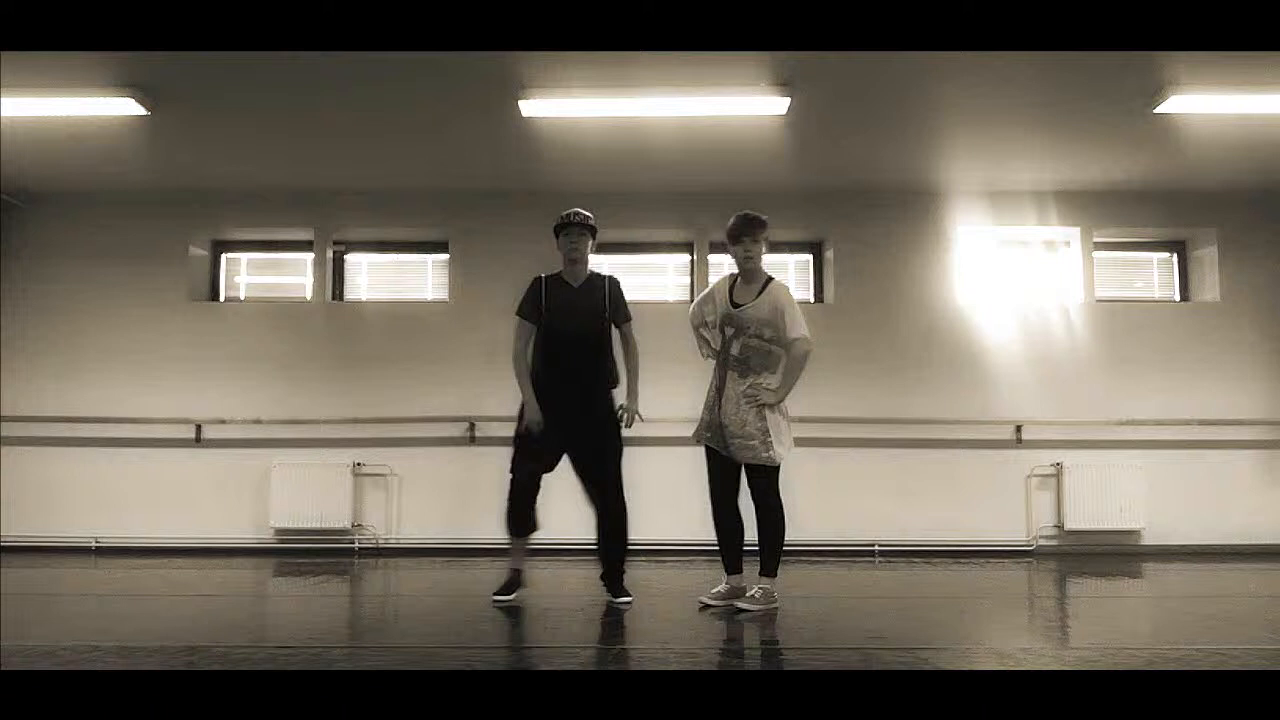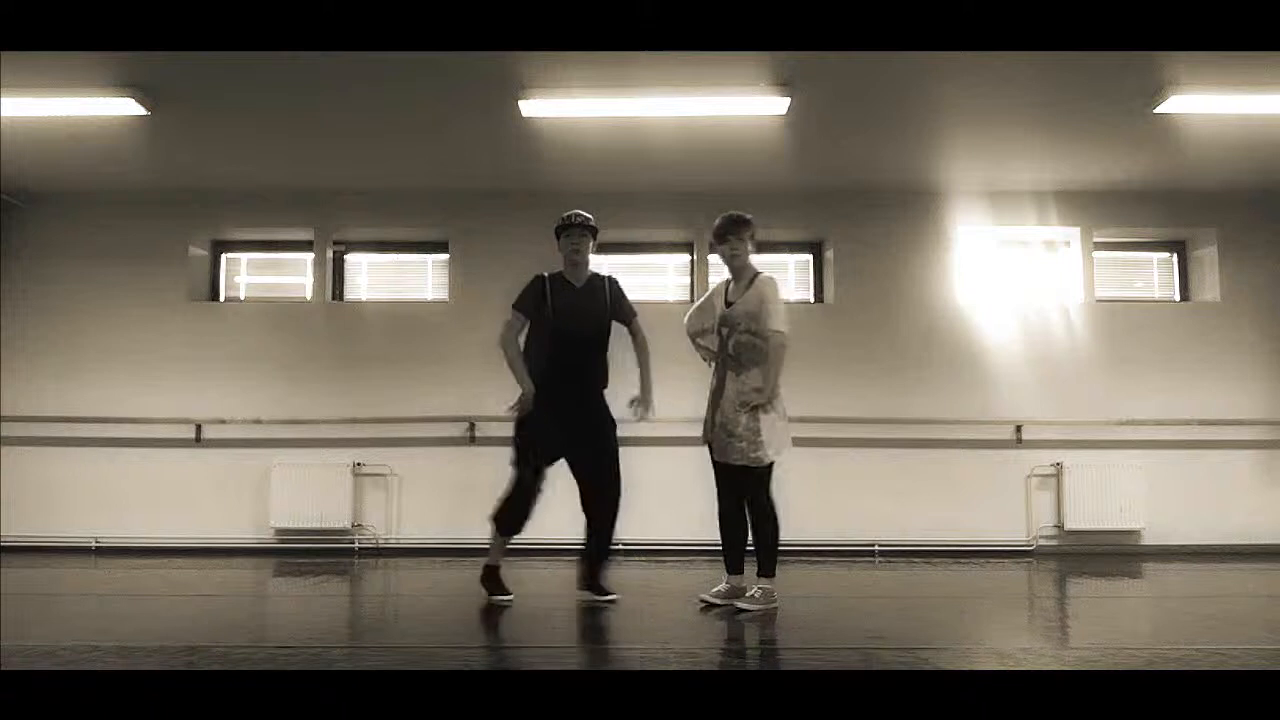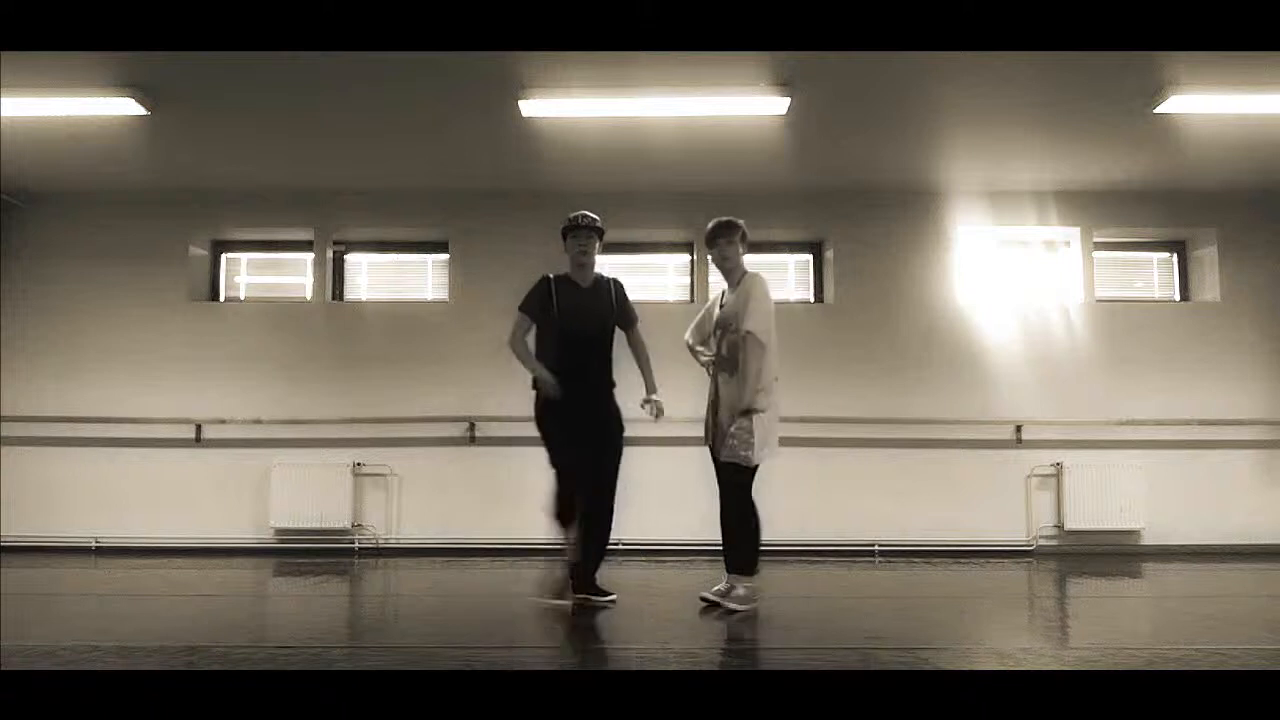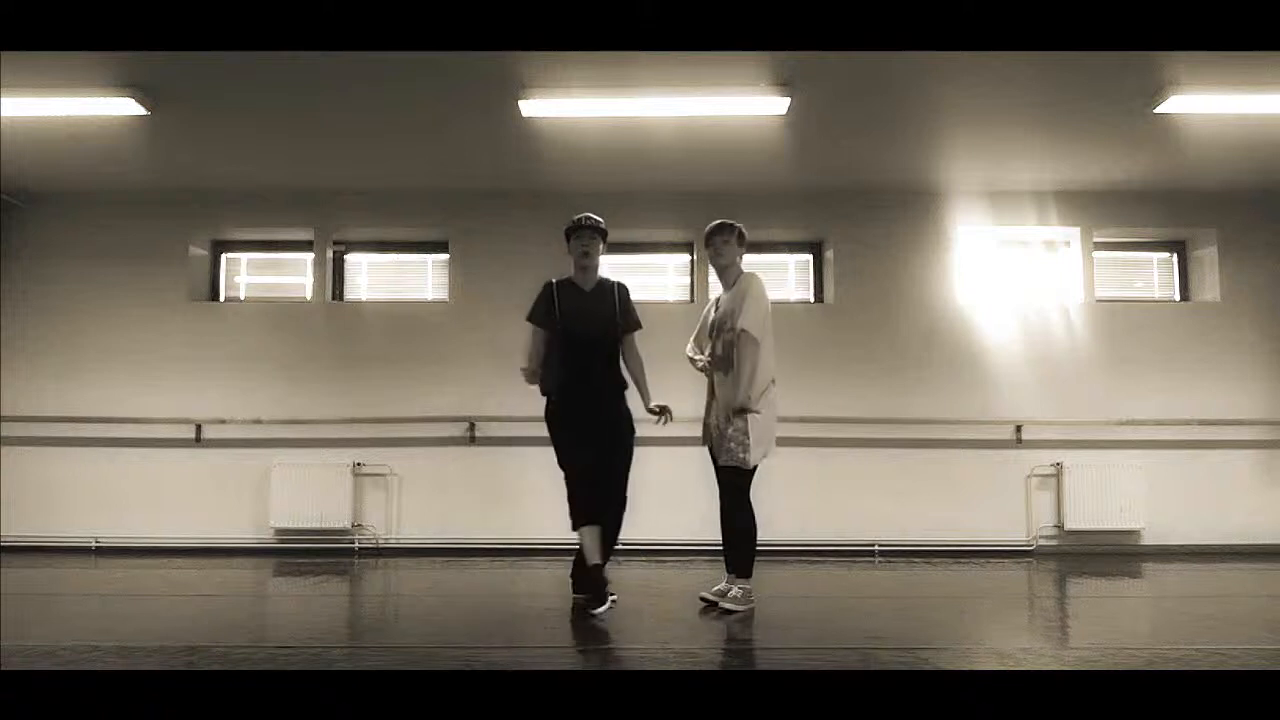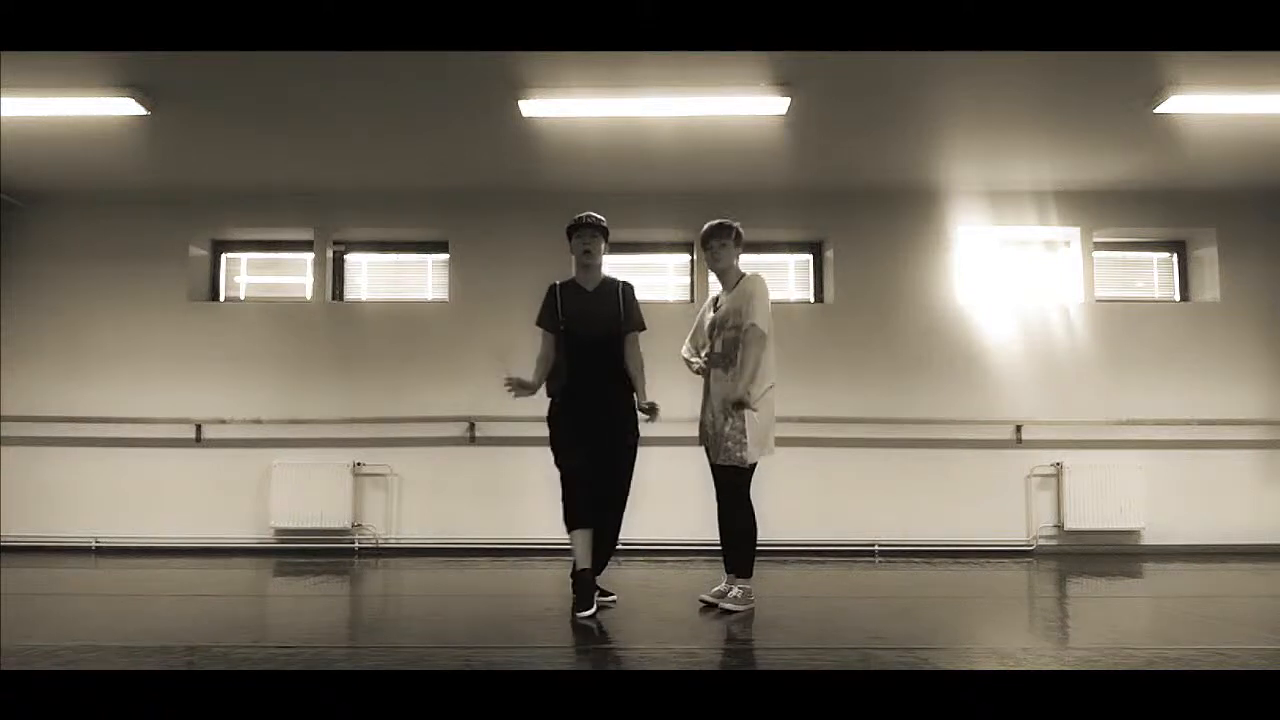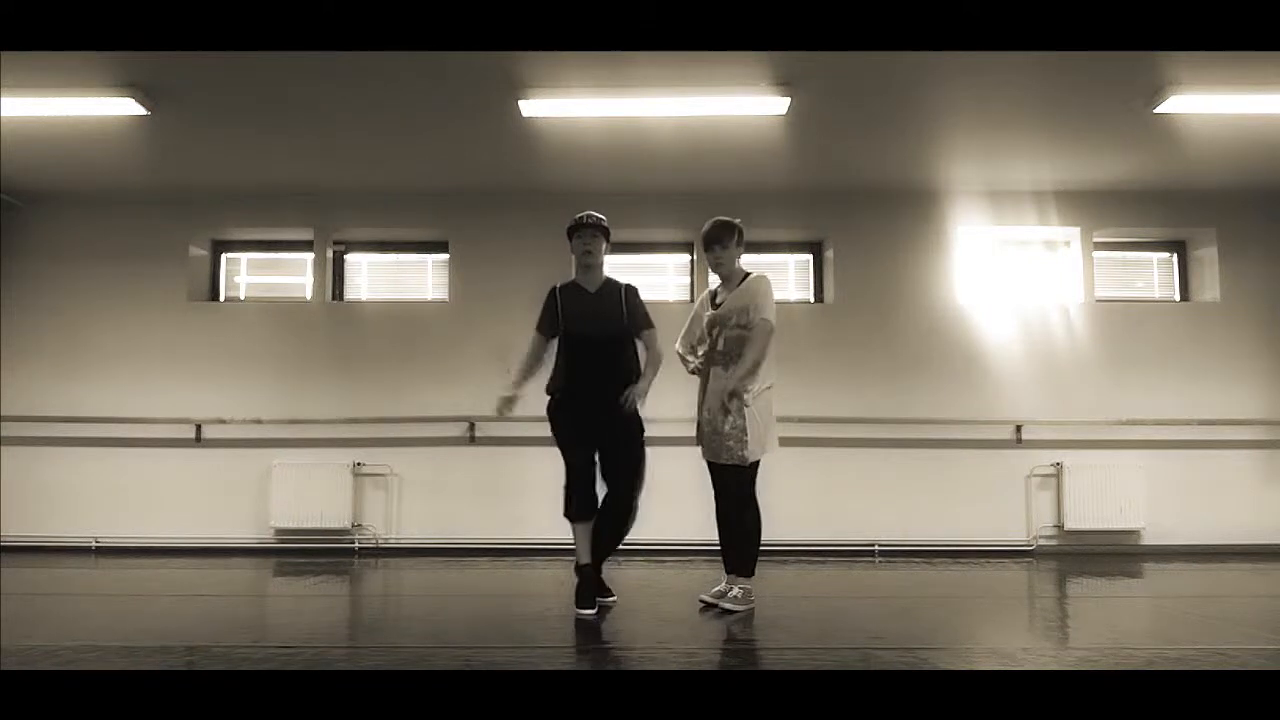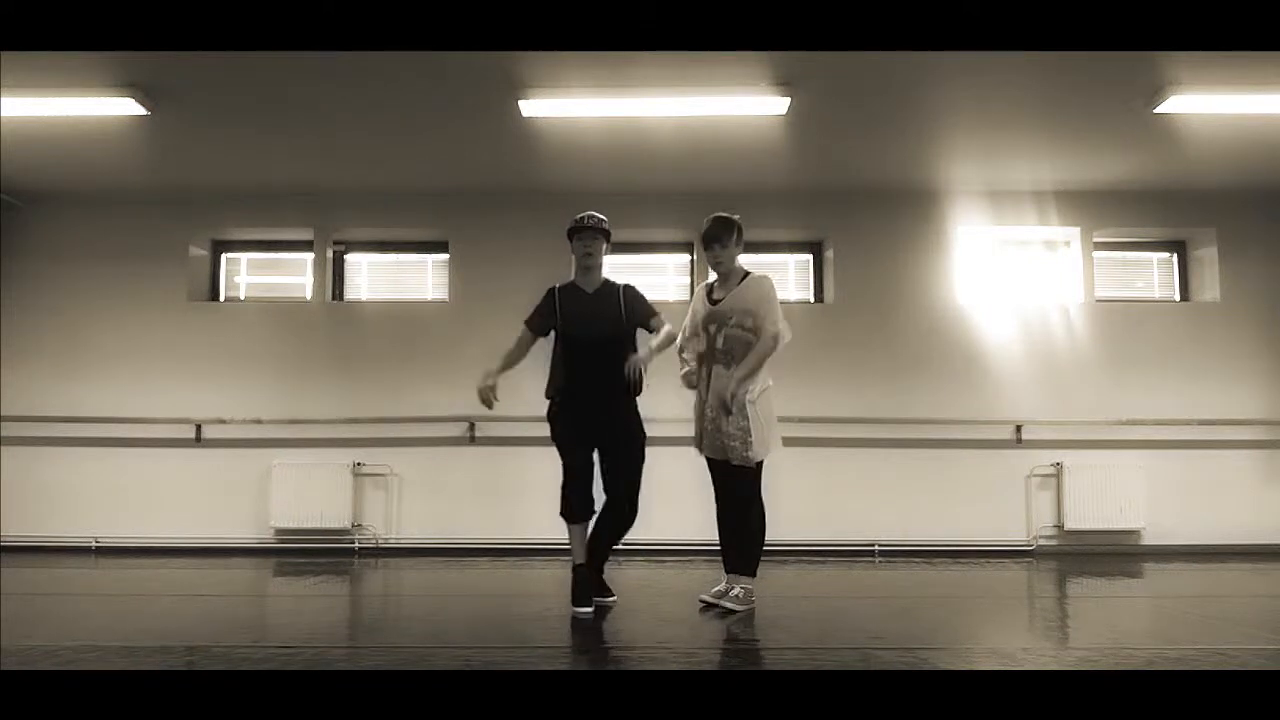
dt=0.2s
person 1, frame 1
left shoulder: (608, 287)
right shoulder: (541, 288)
left elbow: (629, 343)
right elbow: (521, 349)
left wrist: (632, 398)
right wrist: (530, 401)
left hip: (595, 404)
right hip: (547, 402)
left knee: (608, 490)
right knee: (524, 482)
left ankle: (614, 578)
right ankle: (514, 570)
person 1, frame 2
left shoulder: (607, 288)
right shoulder: (541, 287)
left elbow: (637, 335)
right elbow: (507, 336)
left wrist: (645, 387)
right wrist: (524, 381)
left hip: (590, 401)
right hip: (545, 402)
left knee: (604, 488)
right knee: (528, 482)
left ankle: (591, 575)
right ankle: (493, 565)
person 1, frame 3
left shoulder: (613, 290)
right shoulder: (547, 288)
left elbow: (635, 342)
right elbow: (516, 338)
left wrist: (651, 390)
right wrist: (535, 369)
left hip: (600, 401)
right hip: (558, 401)
left knee: (601, 487)
right knee: (574, 476)
left ankle: (583, 574)
right ankle: (571, 569)
person 1, frame 4
left shoulder: (618, 293)
right shoulder: (553, 293)
left elbow: (629, 351)
right elbow: (538, 350)
left wrist: (647, 398)
right wrist: (533, 374)
left hip: (610, 405)
right hip: (567, 404)
left knee: (612, 492)
right knee: (582, 481)
left ankle: (585, 577)
right ankle: (593, 576)
person 1, frame 5
left shoulder: (623, 292)
right shoulder: (557, 295)
left elbow: (631, 351)
right elbow: (549, 352)
left wrist: (642, 395)
right wrist: (535, 383)
left hip: (616, 407)
right hip: (569, 406)
left knee: (612, 494)
right knee: (577, 484)
left ankle: (589, 576)
right ankle: (582, 580)
person 1, frame 6
left shoulder: (626, 295)
right shoulder: (558, 296)
left elbow: (654, 348)
right elbow: (539, 349)
left wrist: (643, 383)
right wrist: (516, 385)
left hip: (618, 407)
right hip: (571, 405)
left knee: (624, 492)
right knee: (580, 476)
left ankle: (591, 569)
right ankle: (584, 574)
person 1, frame 7
left shoulder: (626, 296)
right shoulder: (557, 298)
left elbow: (669, 330)
right elbow: (523, 341)
left wrist: (648, 350)
right wrist: (493, 373)
left hip: (619, 409)
right hip: (571, 408)
left knee: (624, 496)
right knee: (577, 476)
left ankle: (592, 566)
right ankle: (580, 574)
person 2, frame 1
left shoulder: (778, 293)
right shoulder: (723, 287)
left elbow: (801, 347)
right elbow: (697, 317)
left wrist: (780, 392)
left hip: (758, 411)
right hip: (720, 407)
left knee: (765, 499)
right knee: (721, 498)
left ankle: (767, 585)
right ankle: (732, 580)
person 2, frame 2
left shoulder: (765, 286)
right shoulder: (720, 292)
left elbow: (777, 340)
right elbow: (692, 325)
left wrist: (767, 391)
right wrist: (710, 354)
left hip: (753, 408)
right hip: (722, 404)
left knee: (757, 495)
right knee: (727, 498)
left ankle: (767, 585)
right ankle: (734, 580)
person 2, frame 3
left shoulder: (754, 284)
right shoulder: (719, 298)
left elbow: (753, 339)
right elbow: (694, 338)
left wrist: (748, 394)
right wrist: (706, 360)
left hip: (748, 407)
right hip: (721, 405)
left knee: (740, 492)
right knee: (727, 495)
left ankle: (748, 583)
right ankle: (732, 579)
person 2, frame 4
left shoulder: (750, 284)
right shoulder: (715, 303)
left elbow: (749, 337)
right elbow: (695, 346)
left wrist: (744, 393)
right wrist: (702, 362)
left hip: (746, 407)
right hip: (718, 406)
left knee: (738, 494)
right knee: (727, 496)
left ankle: (744, 584)
right ankle: (731, 578)
person 2, frame 5
left shoulder: (753, 285)
right shoulder: (711, 303)
left elbow: (756, 333)
right elbow: (690, 349)
left wrist: (741, 386)
right wrist: (698, 364)
left hip: (744, 406)
right hip: (714, 405)
left knee: (738, 494)
right knee: (725, 496)
left ankle: (744, 584)
right ankle: (731, 578)
person 2, frame 6
left shoulder: (757, 285)
right shoulder: (706, 299)
left elbow: (764, 331)
right elbow: (685, 346)
left wrist: (737, 379)
right wrist: (694, 364)
left hip: (744, 402)
right hip: (711, 404)
left knee: (742, 494)
right knee: (723, 496)
left ankle: (745, 583)
right ankle: (731, 579)
person 2, frame 7
left shoulder: (758, 285)
right shoulder: (702, 293)
left elbow: (770, 340)
right elbow: (687, 341)
left wrist: (734, 381)
right wrist: (689, 366)
left hip: (744, 403)
right hip: (711, 404)
left knee: (746, 493)
right knee: (725, 495)
left ankle: (746, 582)
right ankle: (731, 578)
